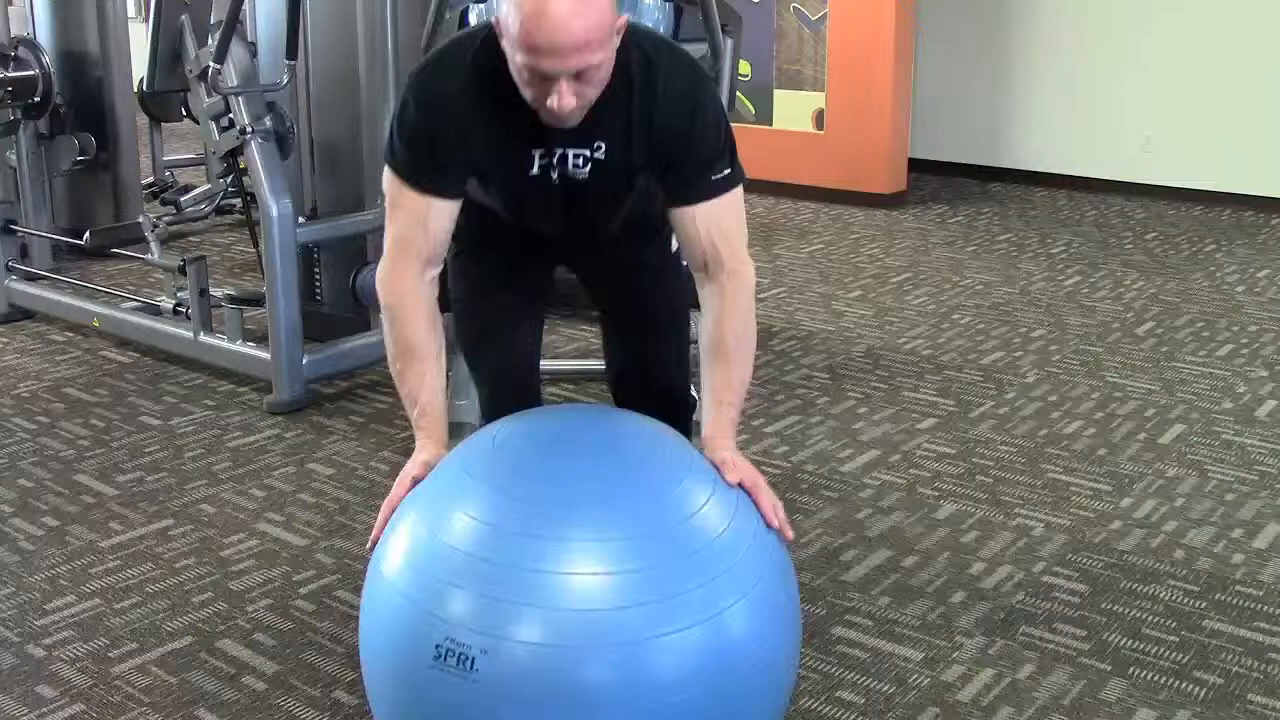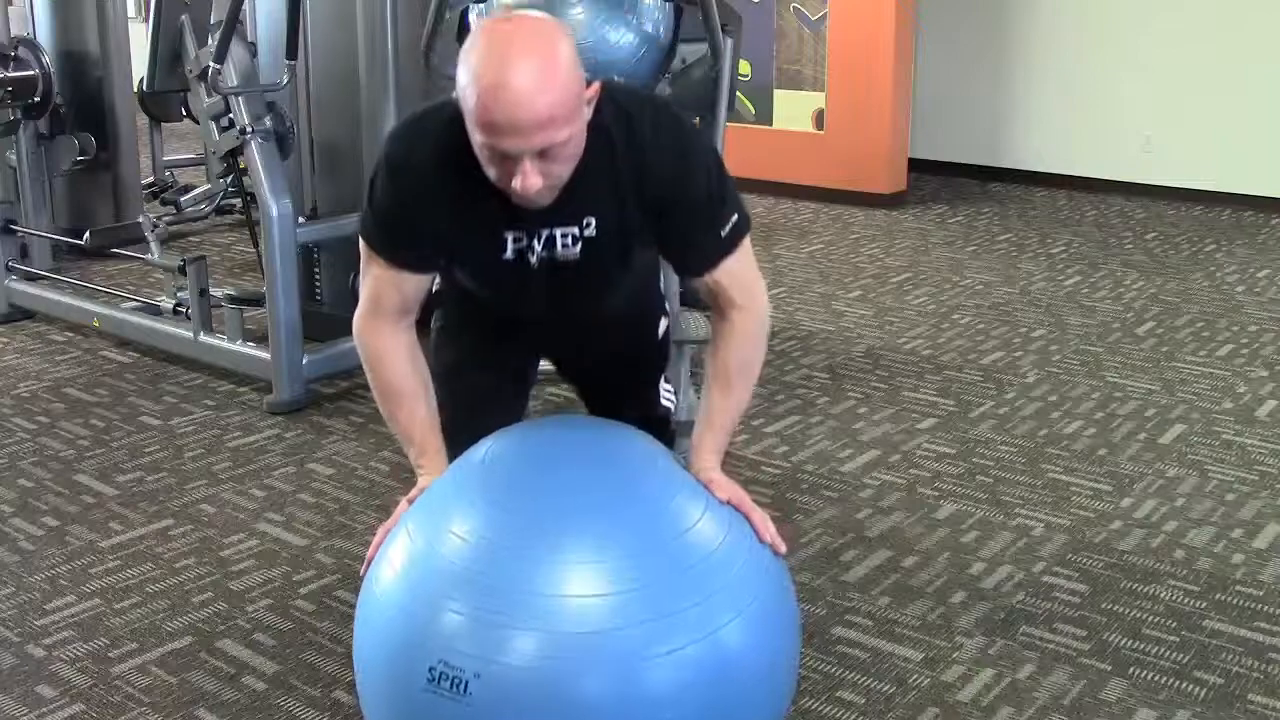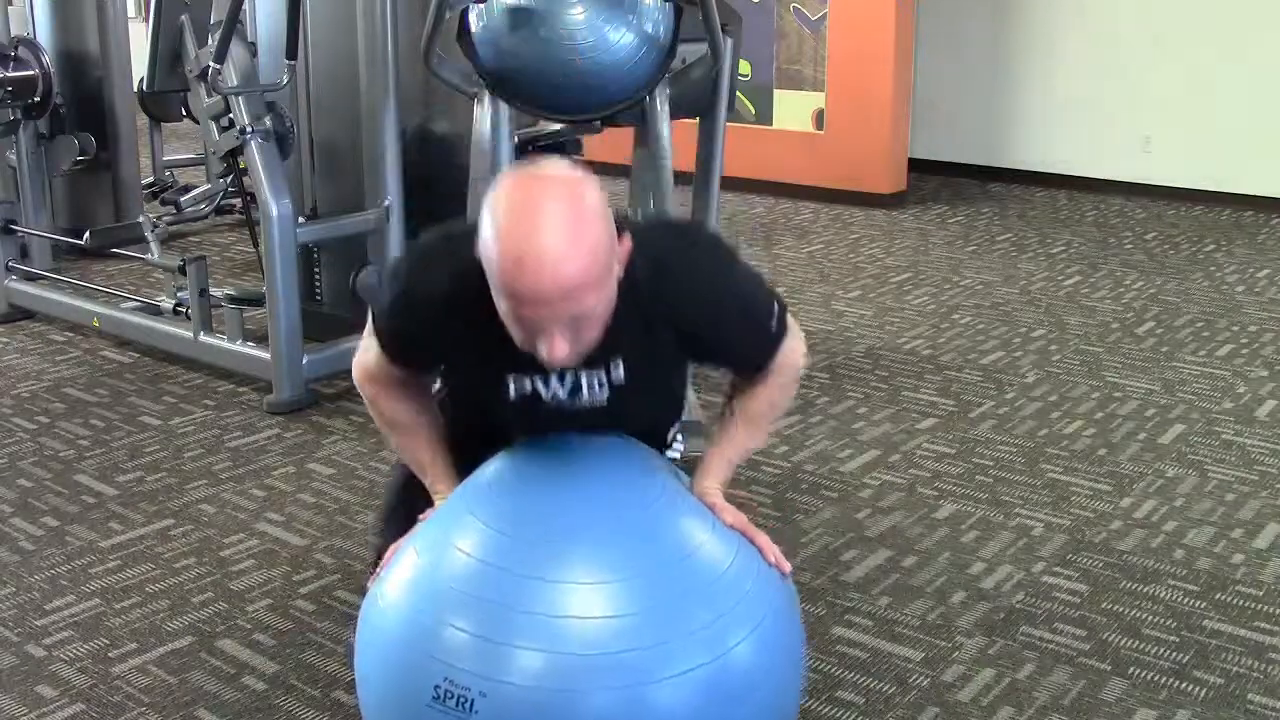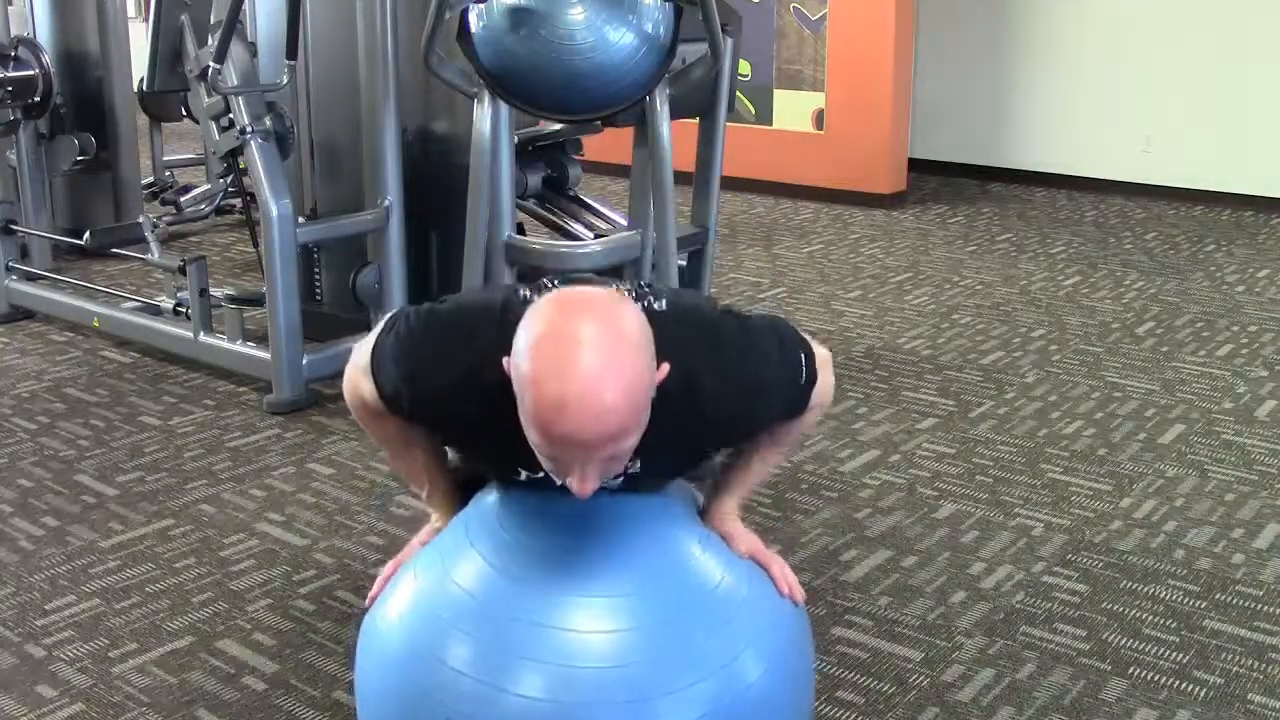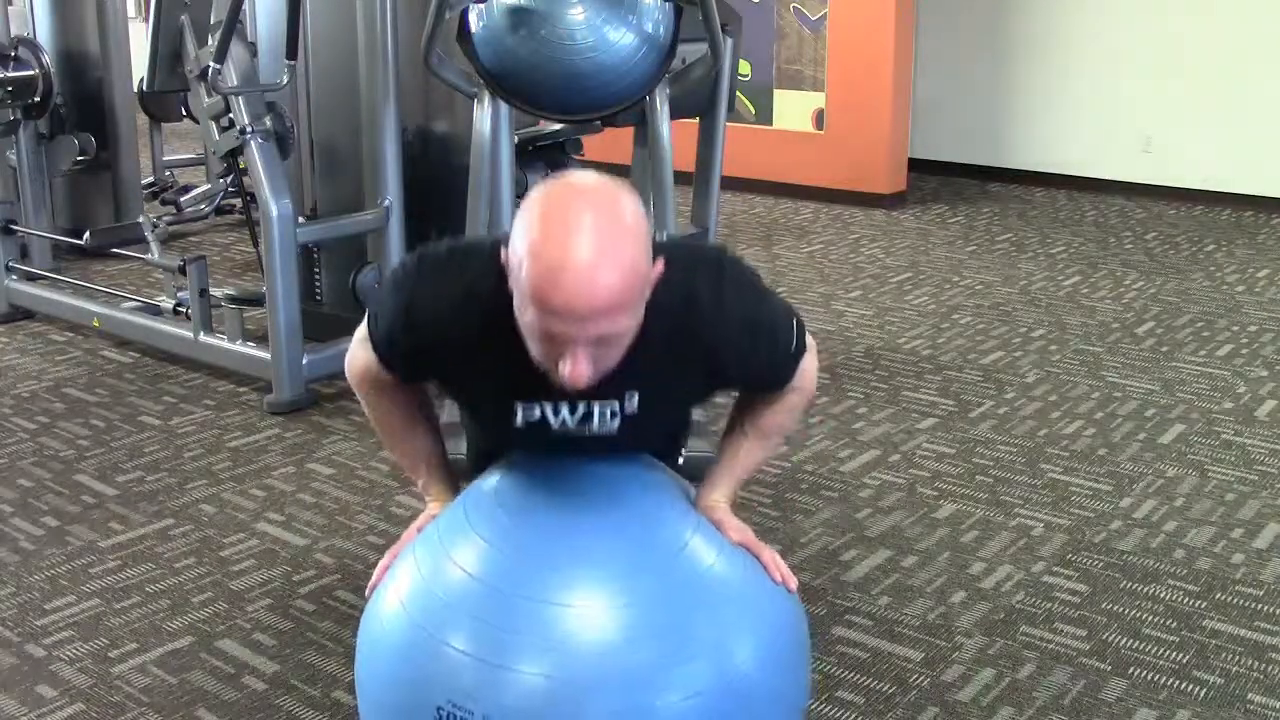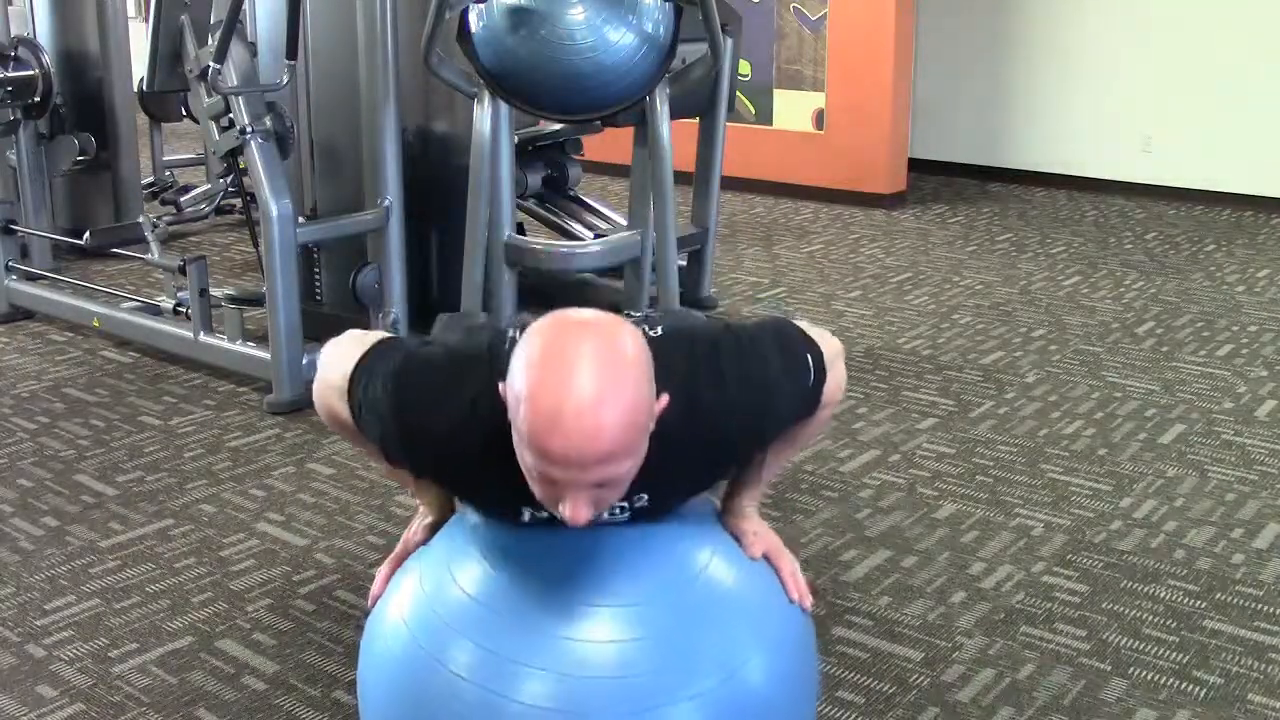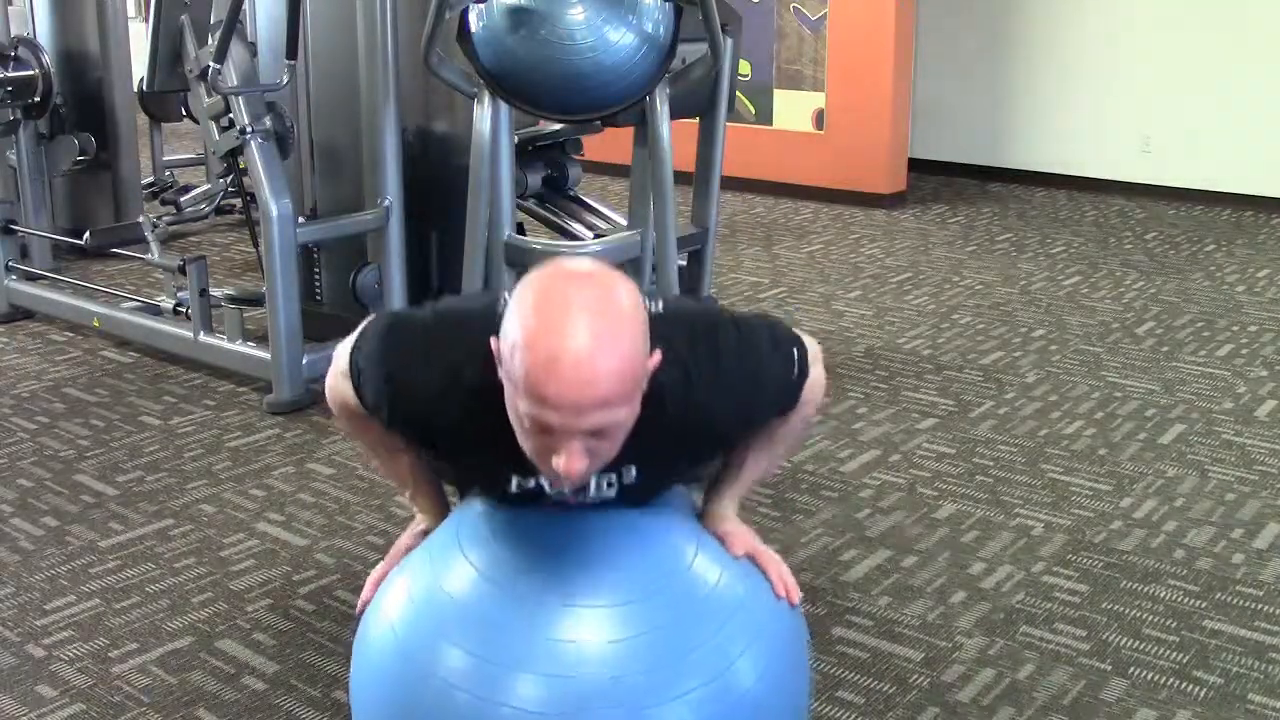
dt=0.5s
person 1, frame 1
left shoulder: (672, 82)
right shoulder: (447, 85)
left elbow: (723, 267)
right elbow: (409, 263)
left wrist: (721, 439)
right wrist: (431, 441)
left hip: (626, 222)
right hip: (498, 228)
left knee: (659, 394)
right knee: (510, 406)
person 1, frame 2
left shoulder: (660, 142)
right shoulder: (418, 160)
left elbow: (740, 303)
right elbow: (384, 319)
left wrist: (706, 463)
right wrist: (432, 473)
left hip: (617, 306)
right hip: (483, 312)
person 1, frame 3
left shoulder: (689, 275)
right shoulder: (434, 281)
left elbow: (781, 362)
right elbow: (379, 374)
left wrist: (708, 483)
right wrist: (445, 493)
person 1, frame 4
left shoulder: (719, 366)
right shoulder: (445, 358)
left elbow: (816, 378)
right elbow: (363, 380)
left wrist: (724, 507)
right wrist: (445, 511)
person 1, frame 5
left shoulder: (716, 300)
right shoulder: (438, 297)
left elbow: (794, 377)
right elbow: (369, 368)
left wrist: (713, 496)
right wrist: (439, 495)
person 1, frame 6
left shoulder: (725, 390)
right shoulder: (439, 400)
left elbow: (826, 364)
right elbow: (334, 370)
left wrist: (742, 506)
right wrist: (434, 501)
person 1, frame 7
left shoulder: (713, 368)
right shoulder: (429, 366)
left elbow: (806, 378)
right elbow: (345, 384)
left wrist: (723, 506)
right wrist: (429, 507)
